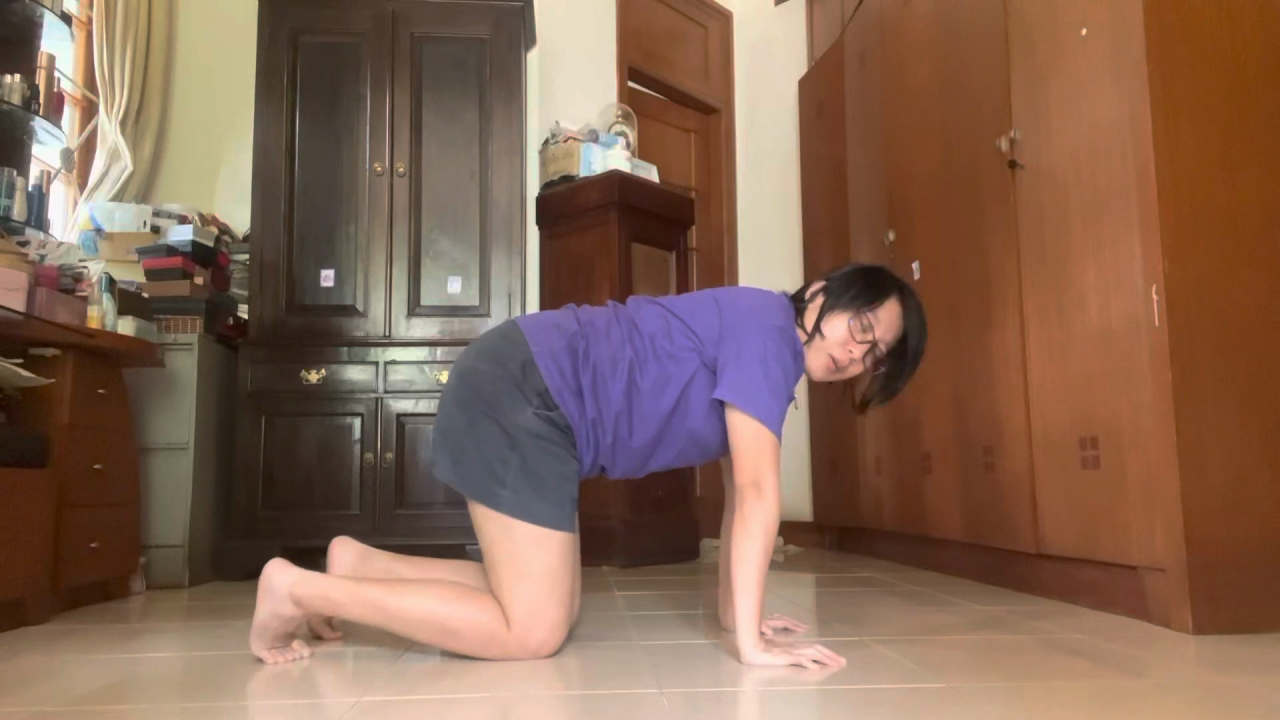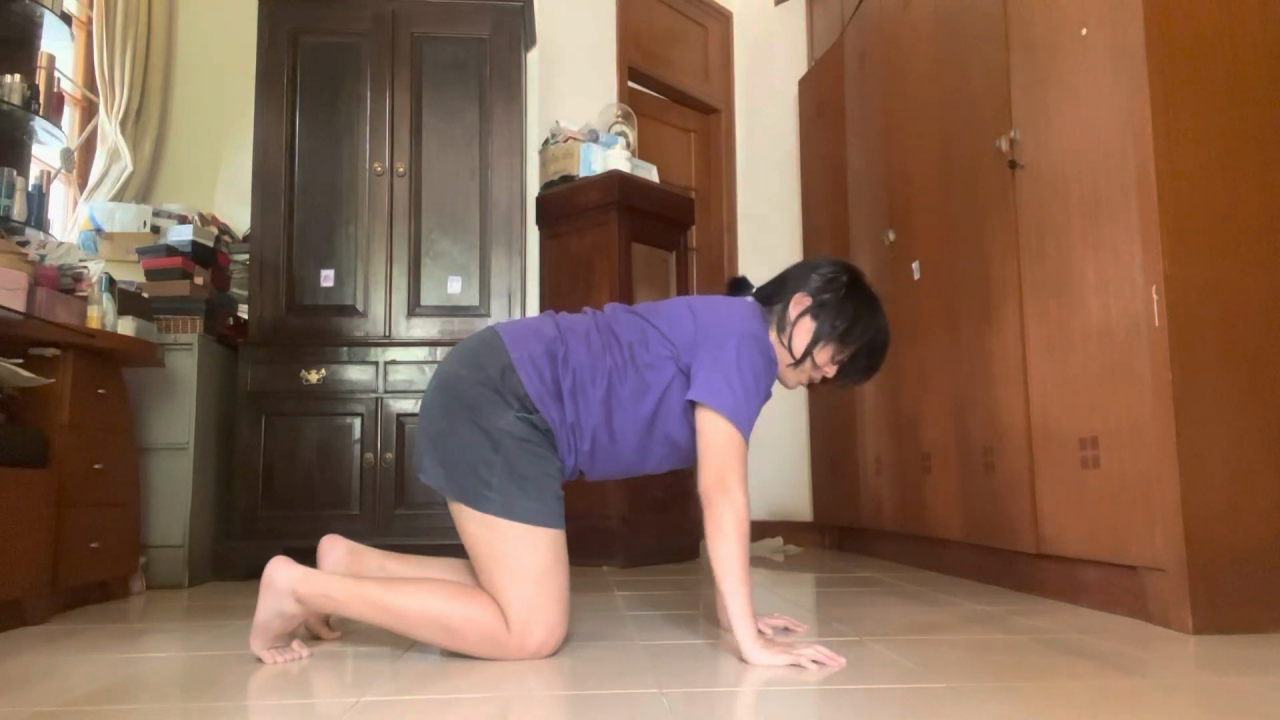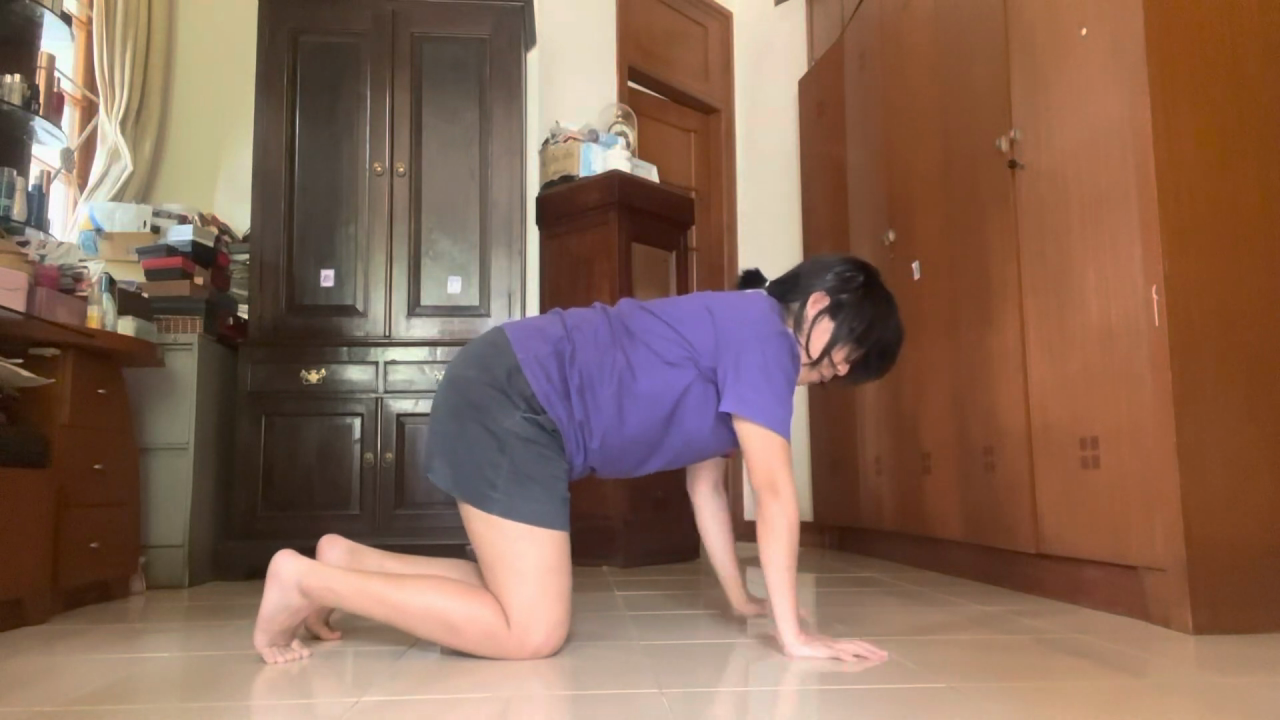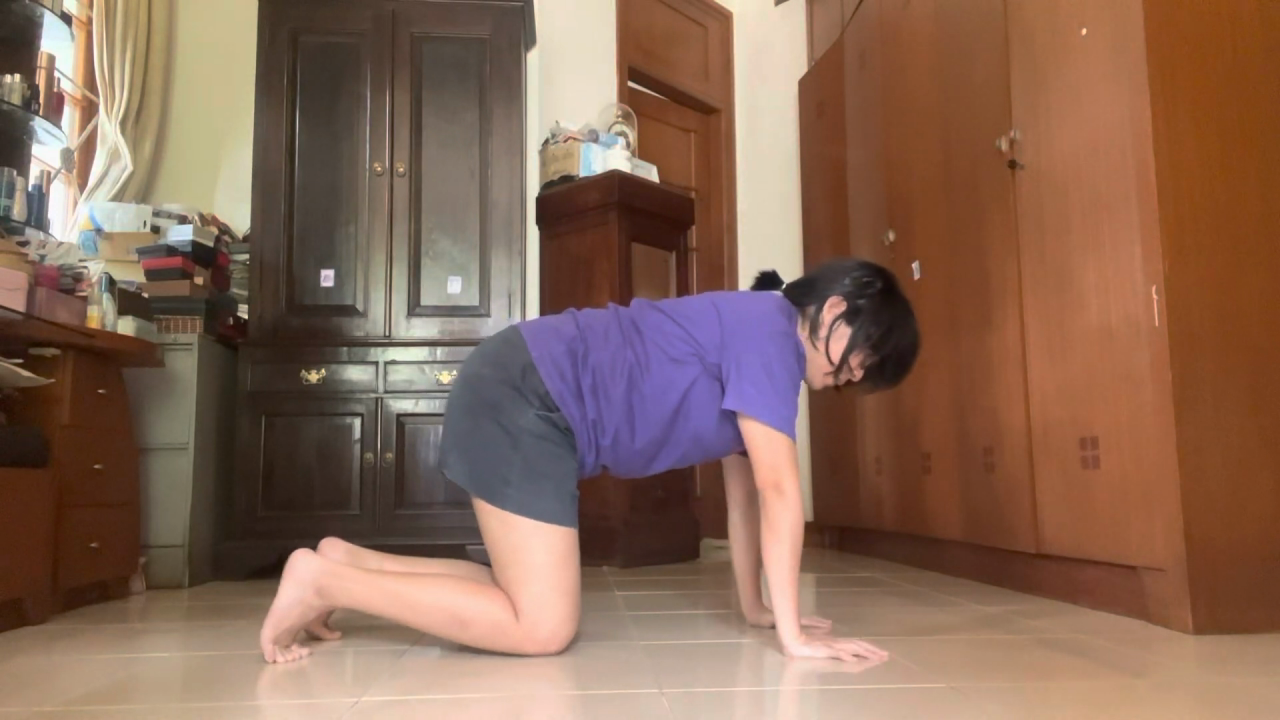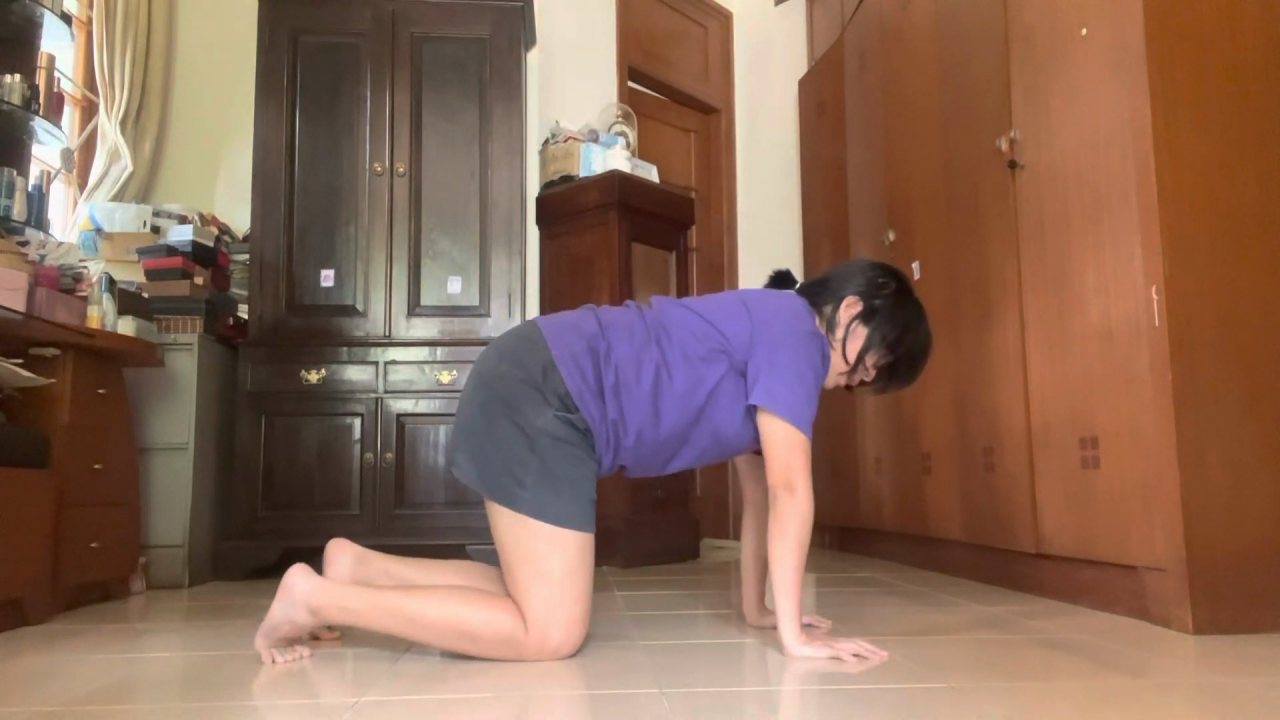
dt=0.7s
person 1, frame 1
left shoulder: (768, 368)
right shoulder: (768, 331)
left elbow: (741, 496)
right elbow: (757, 493)
left wrist: (733, 611)
right wrist: (750, 640)
left hip: (524, 396)
right hip: (520, 391)
left knee: (550, 605)
right knee: (533, 633)
left ankle: (361, 562)
right ankle: (301, 588)
person 1, frame 2
left shoulder: (734, 350)
right shoulder: (742, 336)
left elbow: (725, 491)
right elbow: (720, 490)
left wrist: (732, 614)
right wrist: (751, 638)
left hip: (496, 398)
right hip: (499, 397)
left knee: (518, 588)
right knee: (531, 632)
left ankle: (350, 561)
right ankle: (303, 586)
person 1, frame 3
left shoulder: (736, 337)
right shoulder: (765, 335)
left elbow: (704, 482)
right elbow: (775, 494)
left wrist: (739, 598)
right wrist: (792, 634)
left hip: (505, 395)
right hip: (511, 400)
left knee: (521, 592)
right knee: (533, 633)
left ankle: (348, 561)
right ankle: (307, 580)
person 1, frame 4
left shoulder: (752, 341)
right shoulder: (771, 334)
left elbow: (744, 487)
right elbow: (779, 491)
left wrist: (753, 606)
right wrist: (793, 632)
left hip: (521, 398)
right hip: (522, 394)
left knee: (530, 595)
right knee: (543, 628)
left ankle: (350, 562)
right ankle: (325, 581)
person 1, frame 5
left shoulder: (765, 336)
right shoulder: (794, 332)
left elbow: (759, 490)
right elbow: (791, 491)
left wrist: (754, 607)
right wrist: (794, 631)
left hip: (532, 386)
right hip: (543, 395)
left knee: (537, 595)
right knee: (551, 635)
left ankle: (359, 567)
right ankle: (317, 597)
